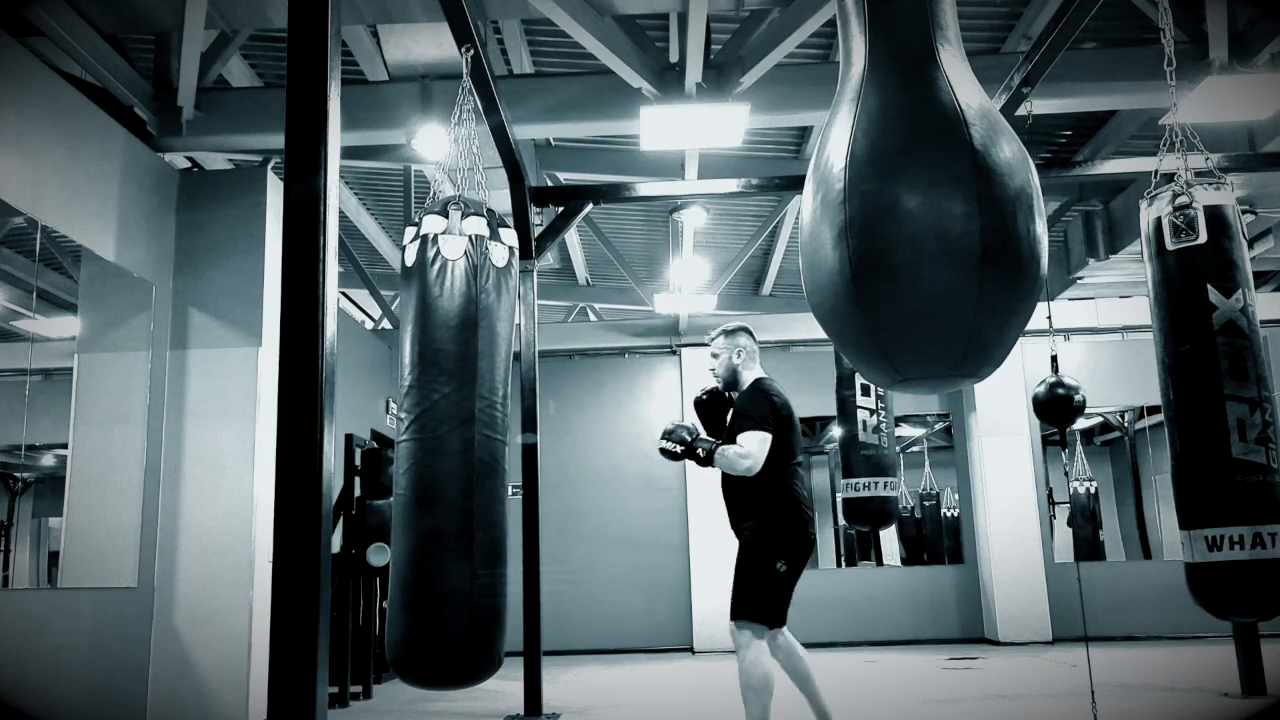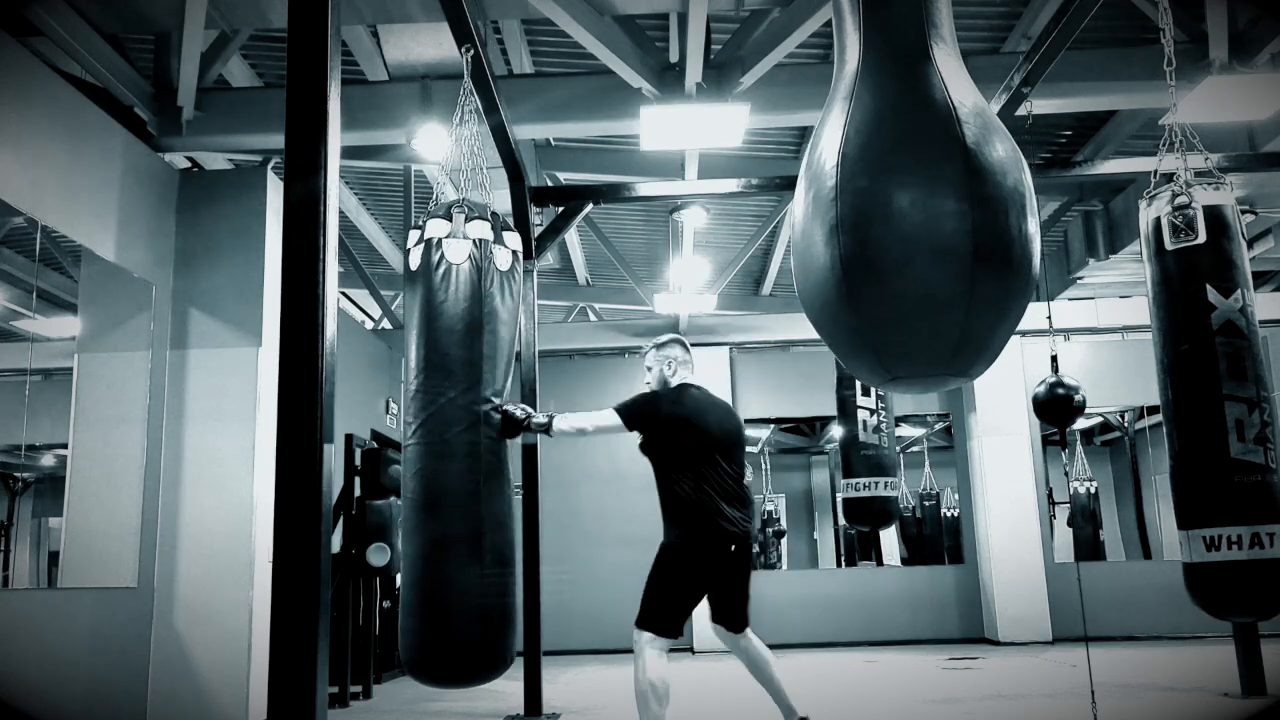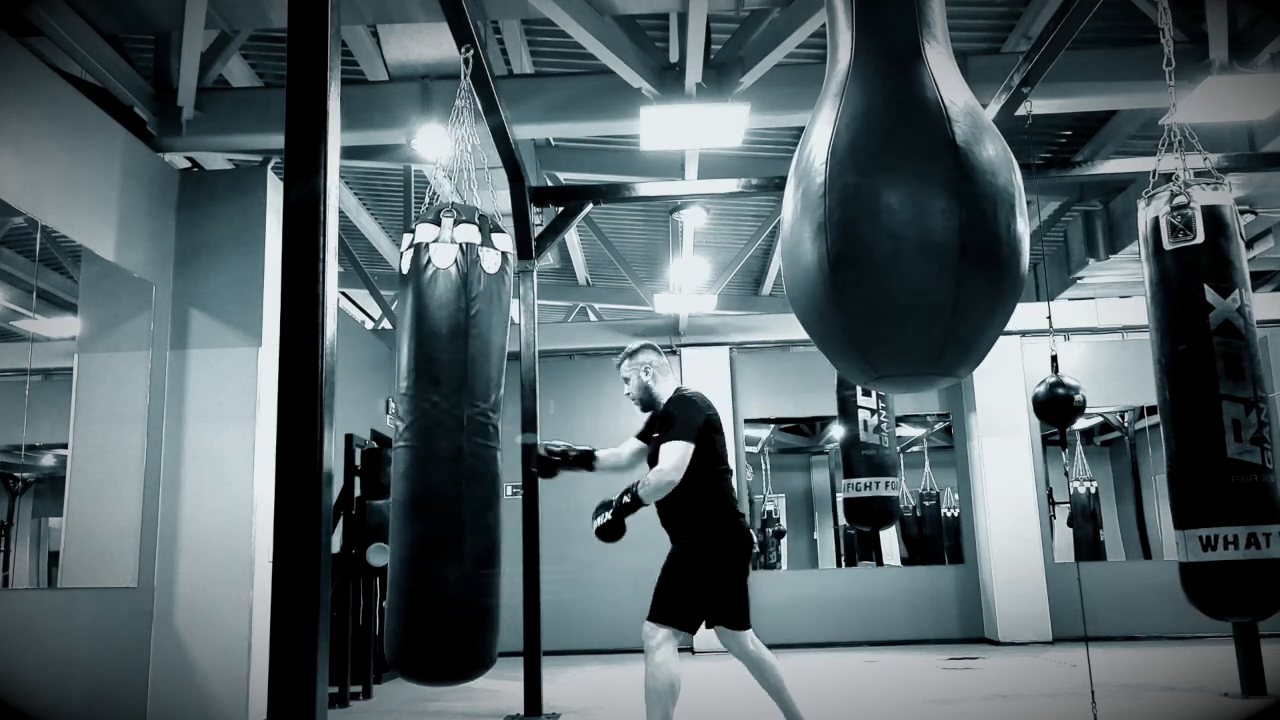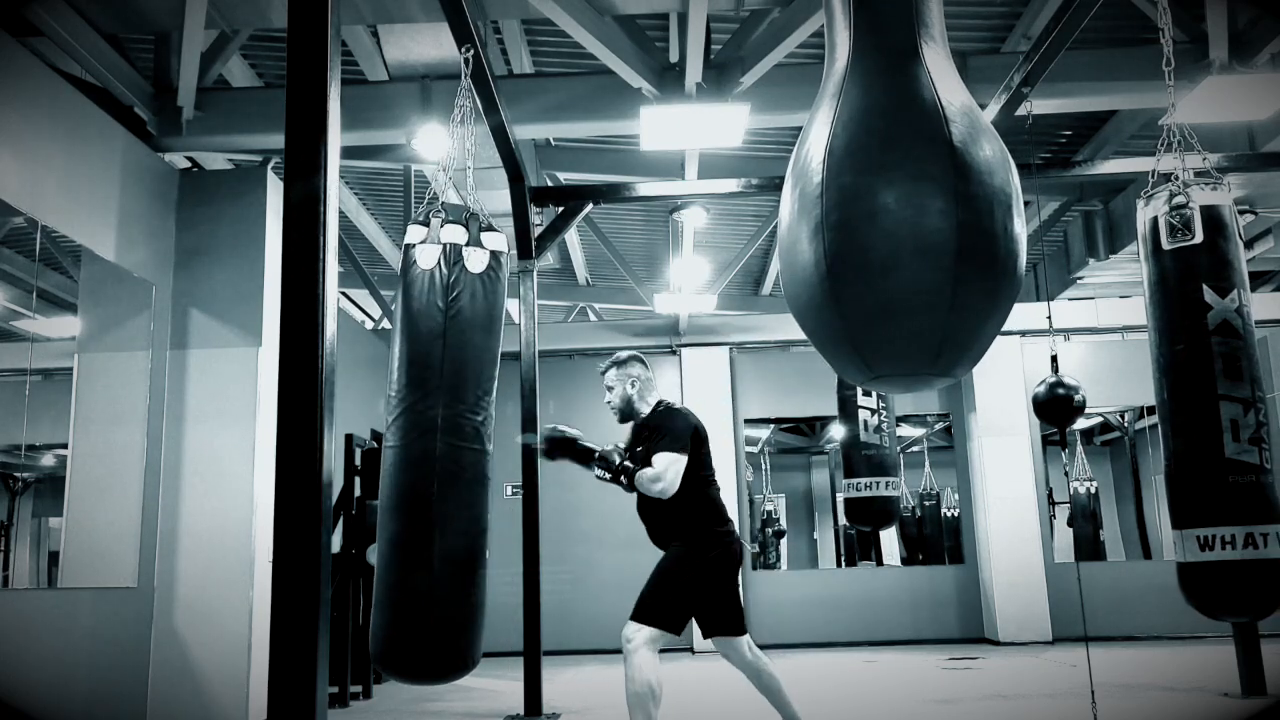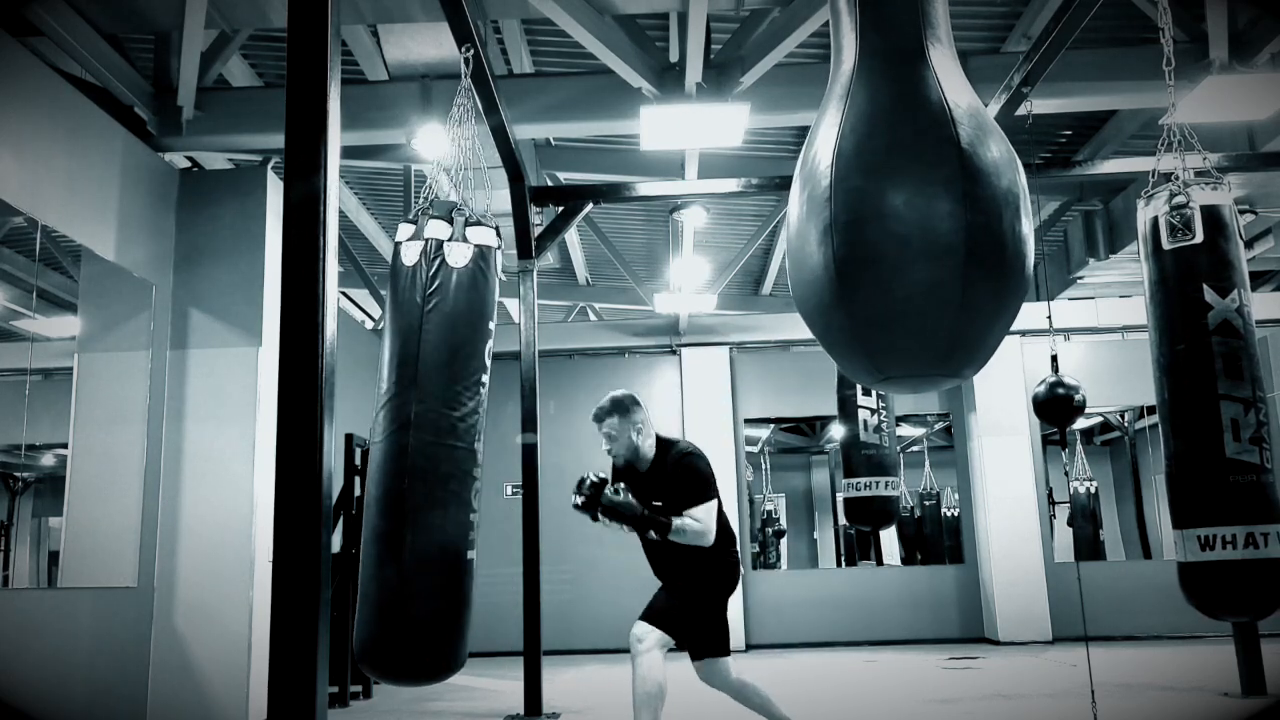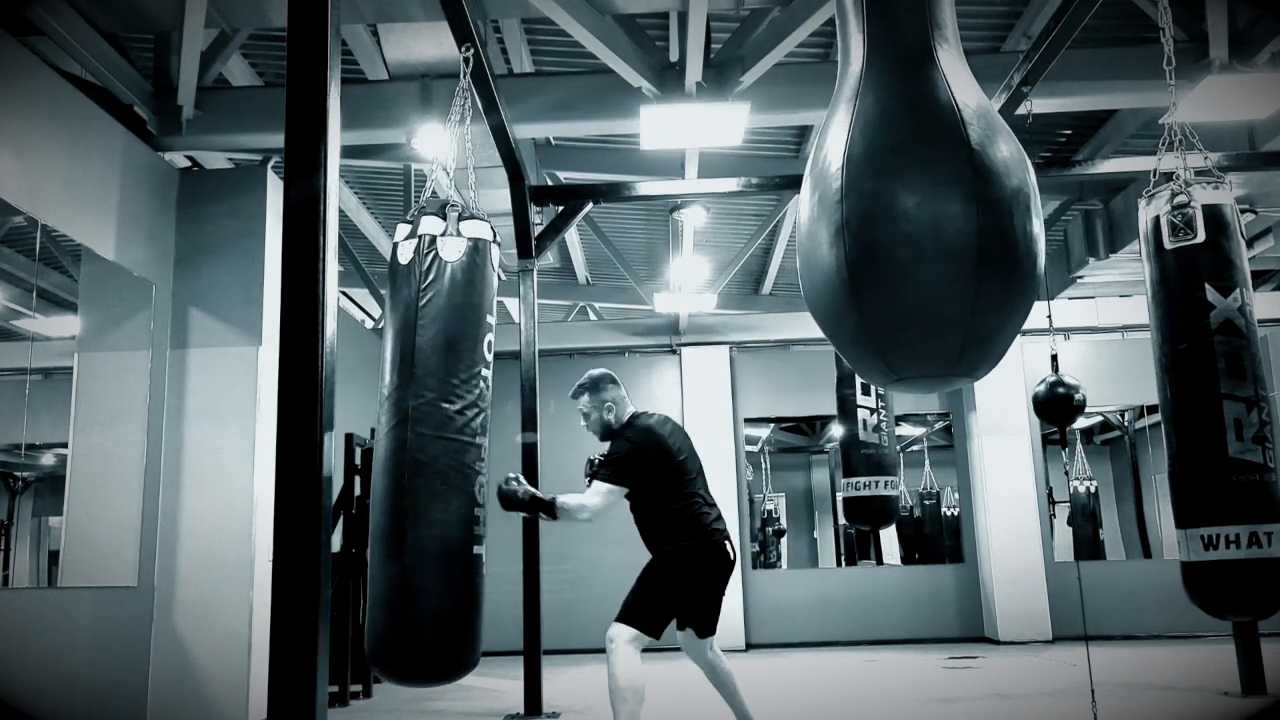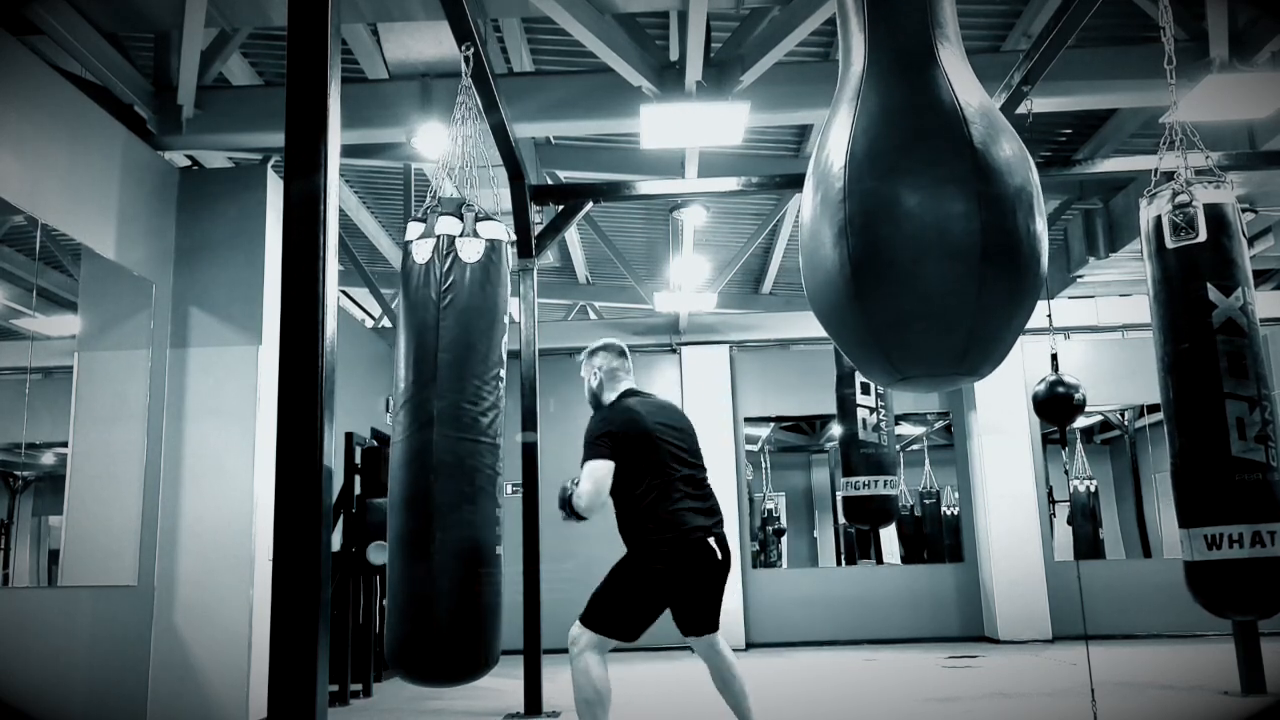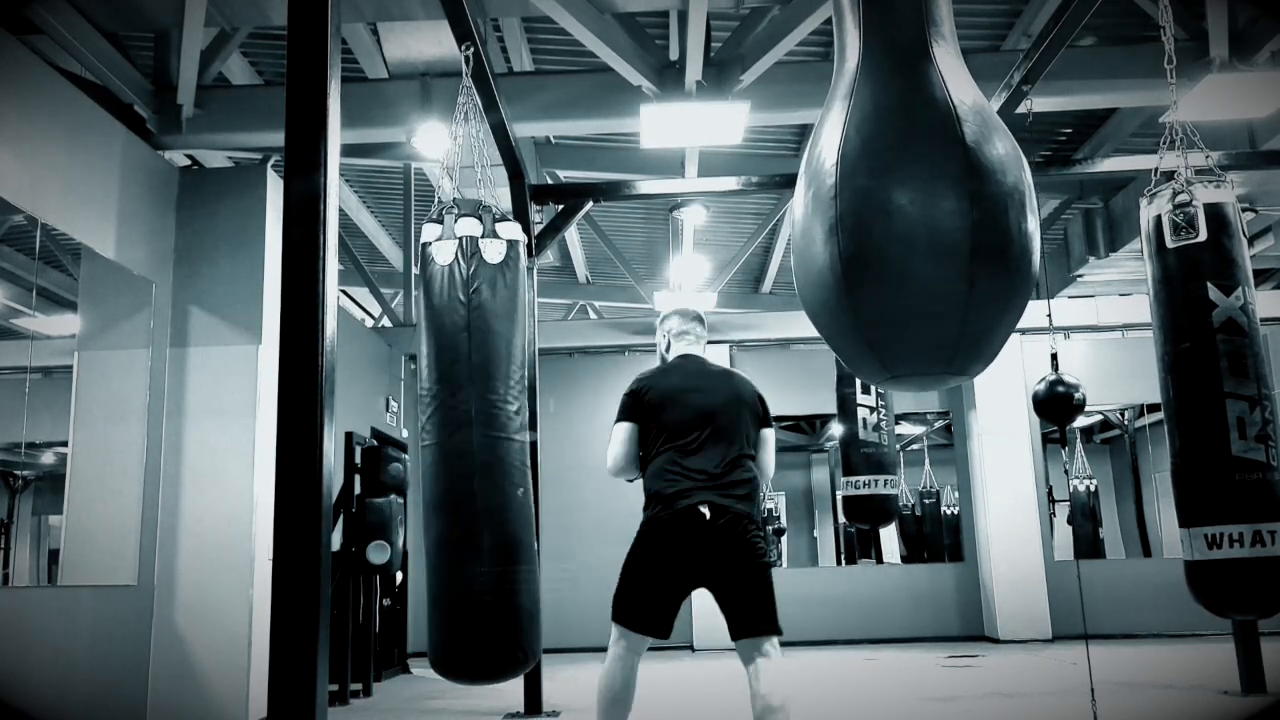
dt=0.4s
person 1, frame 1
left shoulder: (760, 397)
right shoulder: (754, 397)
left elbow: (748, 461)
right elbow: (737, 455)
left wrist: (696, 444)
right wrist: (714, 429)
left hip: (774, 531)
right hip: (783, 529)
left knee: (749, 634)
right knee: (769, 633)
person 1, frame 2
left shoulder: (661, 402)
right shoulder: (726, 411)
left elbow: (592, 423)
left wrist: (533, 421)
left hip: (691, 538)
right hip: (736, 537)
left knee: (649, 643)
right knee: (736, 634)
person 1, frame 3
left shoulder: (686, 408)
right shoulder: (664, 415)
left elbow: (667, 475)
right elbow: (626, 457)
left wrist: (621, 504)
right wrist: (575, 457)
left hip: (708, 541)
right hip: (722, 541)
left knee: (658, 636)
right knee: (737, 638)
person 1, frame 4
left shoulder: (671, 419)
right shoulder: (646, 426)
left elbow: (663, 483)
right elbow: (626, 463)
left wrist: (621, 472)
left hip: (698, 549)
right hip: (716, 548)
left knee: (637, 639)
right knee: (736, 646)
person 1, frame 5
left shoulder: (685, 461)
right shoulder: (626, 465)
left elbow: (704, 534)
right elbow: (624, 515)
left wrist: (641, 518)
right wrist: (604, 502)
left hip: (709, 572)
right hip: (683, 575)
left knee: (645, 640)
right knee: (714, 672)
person 1, frame 6
left shoulder: (632, 441)
right shoulder: (657, 426)
left elbow: (590, 507)
left wrist: (529, 500)
right wrist: (610, 473)
left hip: (689, 551)
right hip: (712, 550)
left knee: (622, 639)
right knee: (699, 647)
person 1, frame 7
left shoulder: (609, 421)
right shoulder: (671, 413)
left elbow: (590, 498)
left wrist: (570, 500)
left hip: (664, 553)
right hip: (709, 549)
left knee: (584, 642)
right knee: (707, 643)
person 1, frame 8
left shoulder: (646, 386)
right shoulder: (745, 388)
left elbow: (617, 465)
right elbow: (766, 470)
left hip: (669, 526)
right hip: (739, 526)
left knee: (625, 647)
right knee: (762, 658)
